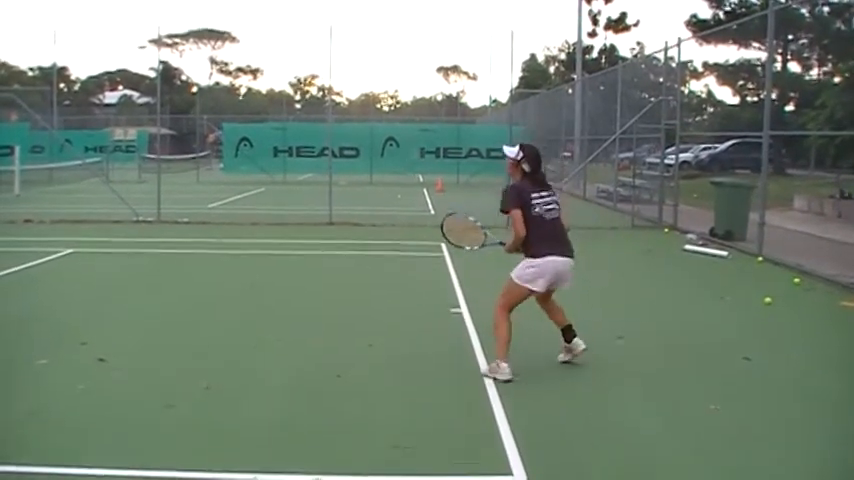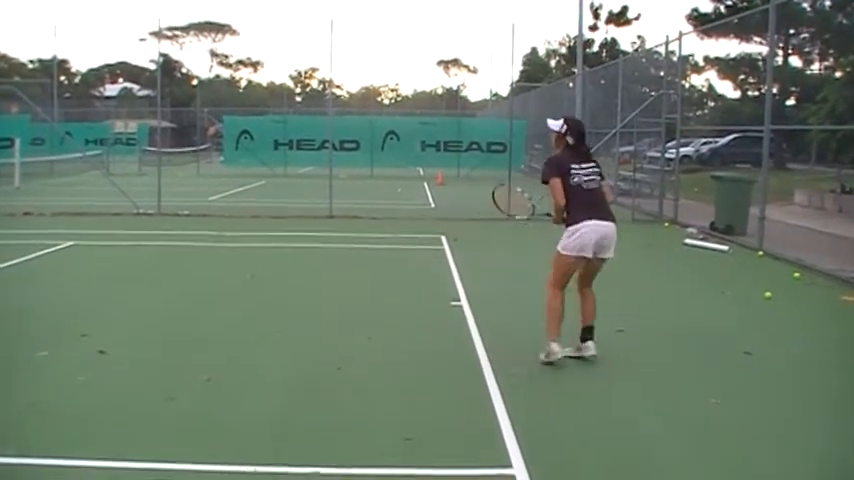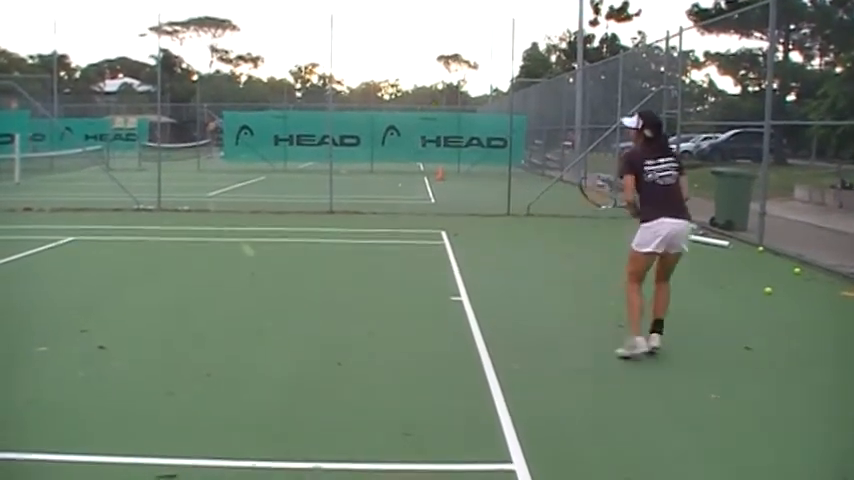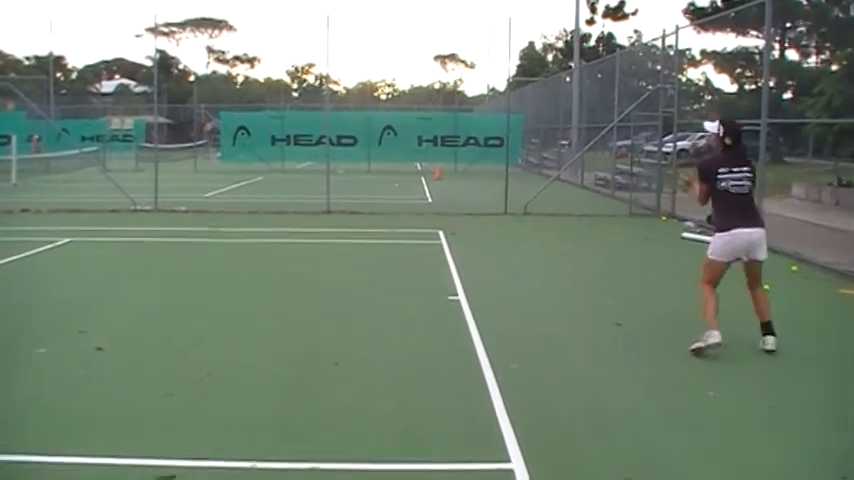
dt=0.4s
person 1, frame 1
left shoulder: (513, 190)
right shoulder: (546, 188)
left elbow: (520, 233)
right elbow: (562, 226)
left wrist: (512, 247)
left hip: (541, 261)
right hip: (566, 259)
left knee: (502, 308)
right knee: (543, 298)
left ankle: (501, 365)
right ankle: (572, 341)
person 1, frame 2
left shoulder: (555, 162)
right shoulder: (592, 161)
left elbow: (560, 202)
right elbow: (608, 198)
left wrist: (558, 218)
left hip: (582, 229)
right hip: (608, 227)
left knee: (554, 287)
right knee: (584, 286)
left ankle: (553, 345)
right ankle: (586, 342)
person 1, frame 3
left shoulder: (631, 157)
right shoulder: (672, 156)
left elbow: (630, 198)
right elbow: (684, 194)
left wrist: (637, 212)
left hip: (655, 225)
right hip: (682, 223)
left knee: (633, 282)
right knee: (663, 280)
left ankle: (636, 339)
right ankle: (655, 334)
person 1, frame 4
left shoulder: (709, 163)
right shoulder: (748, 164)
left elbow: (702, 200)
left wrist: (696, 184)
left hip: (729, 234)
right hip: (756, 231)
left knee: (708, 285)
right knee: (755, 286)
left ankle: (712, 332)
right ankle: (768, 336)
